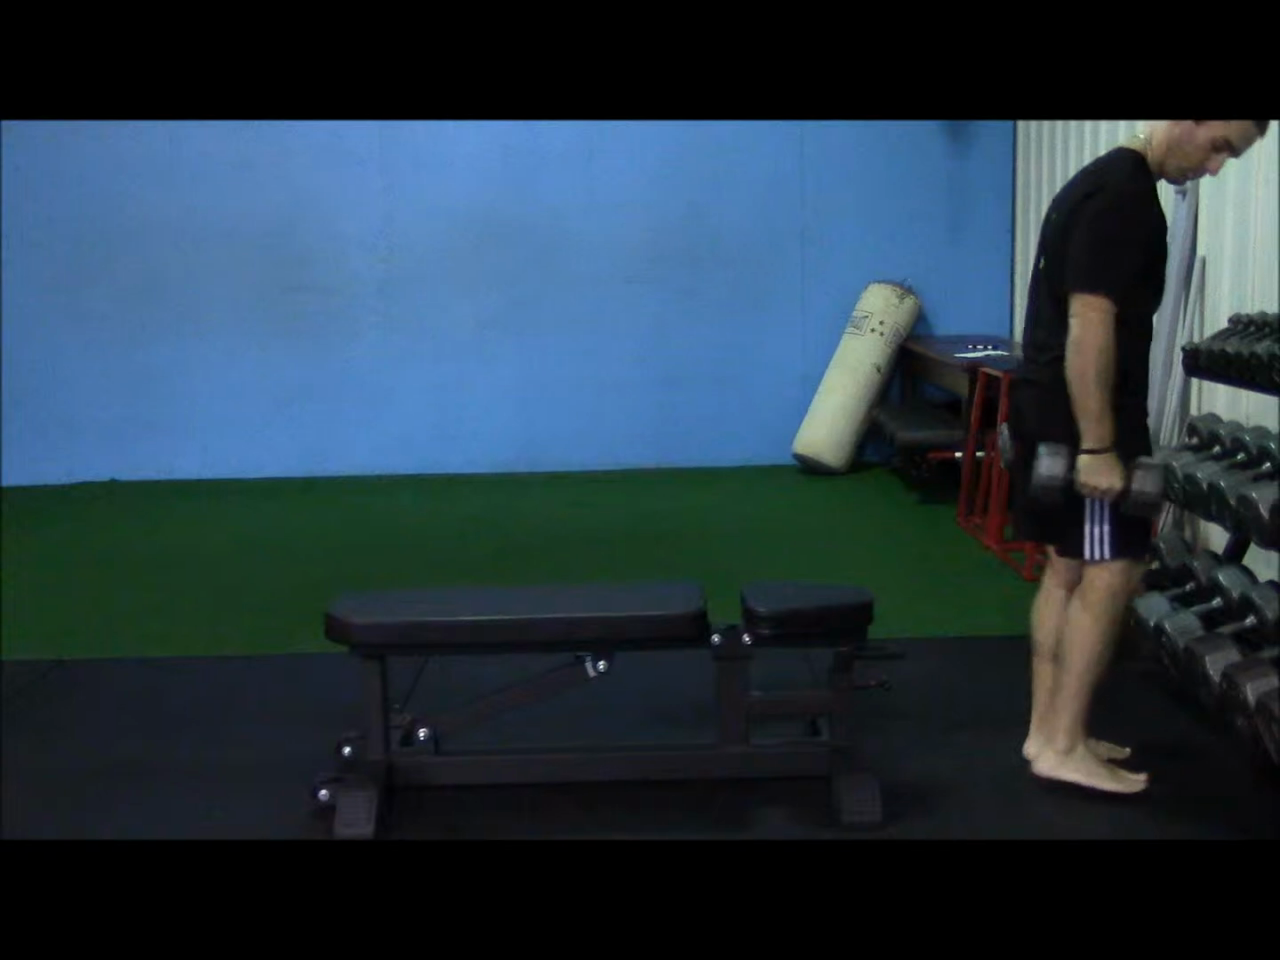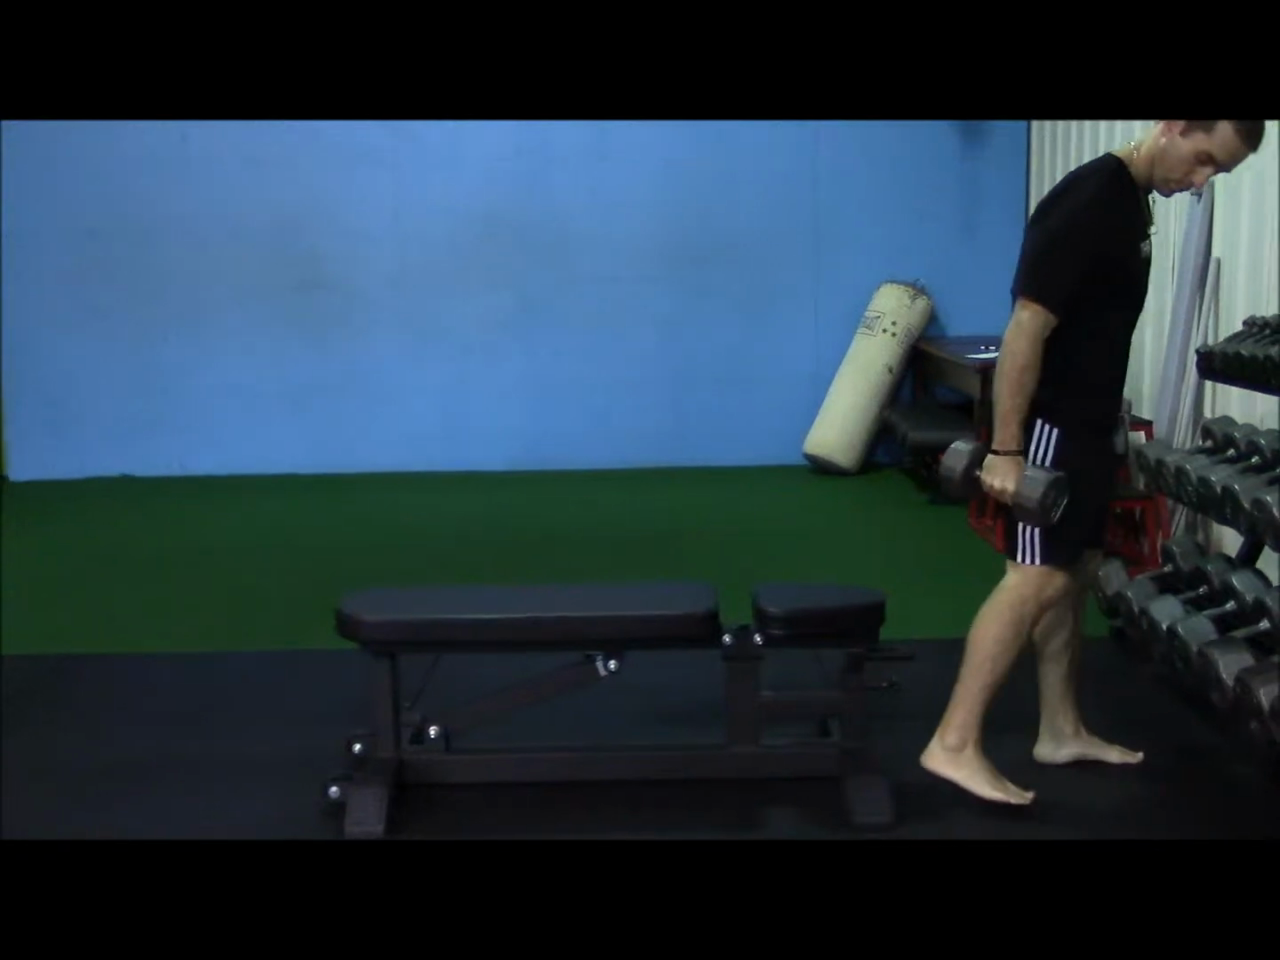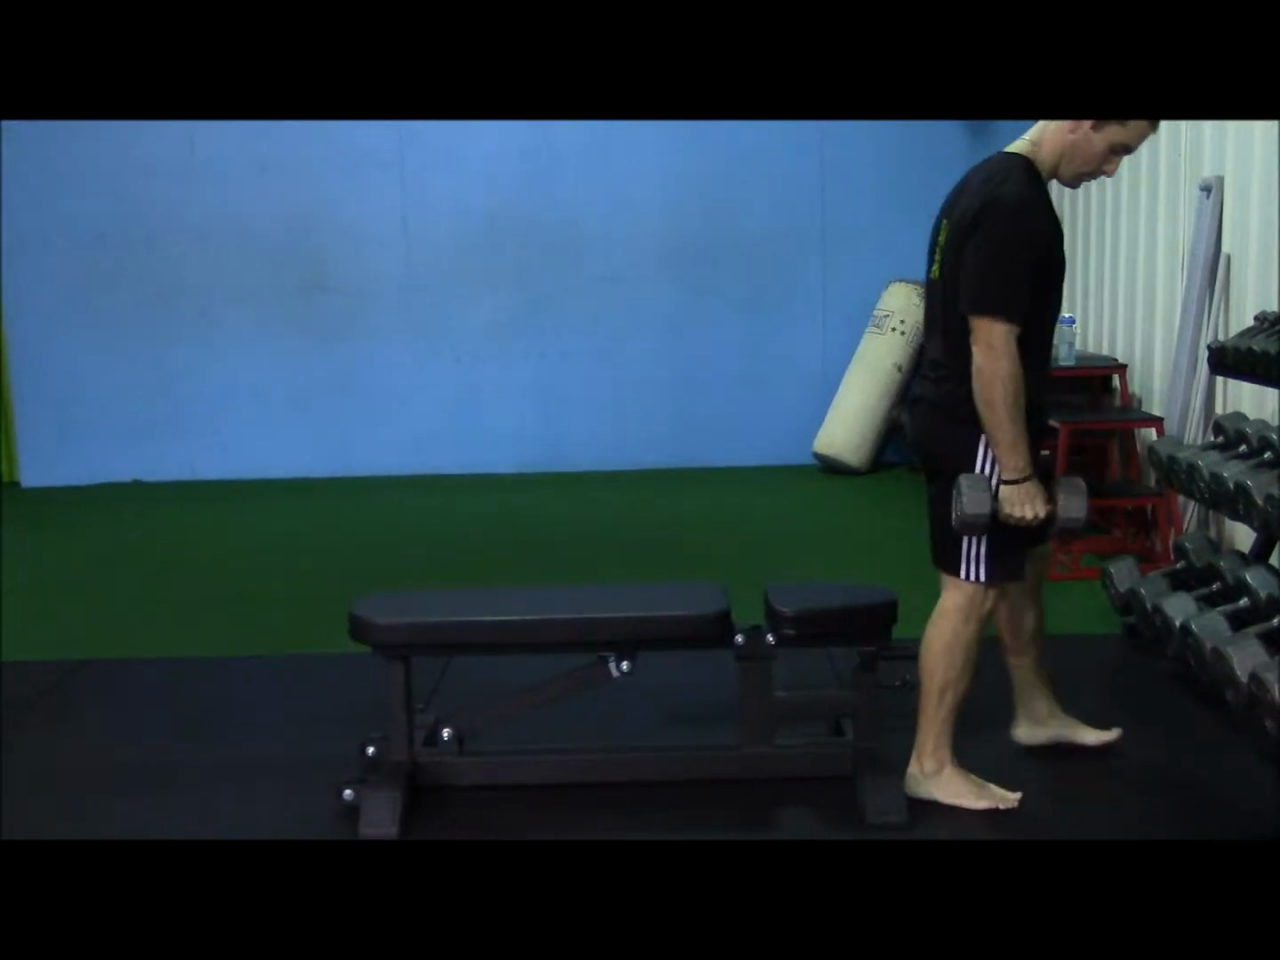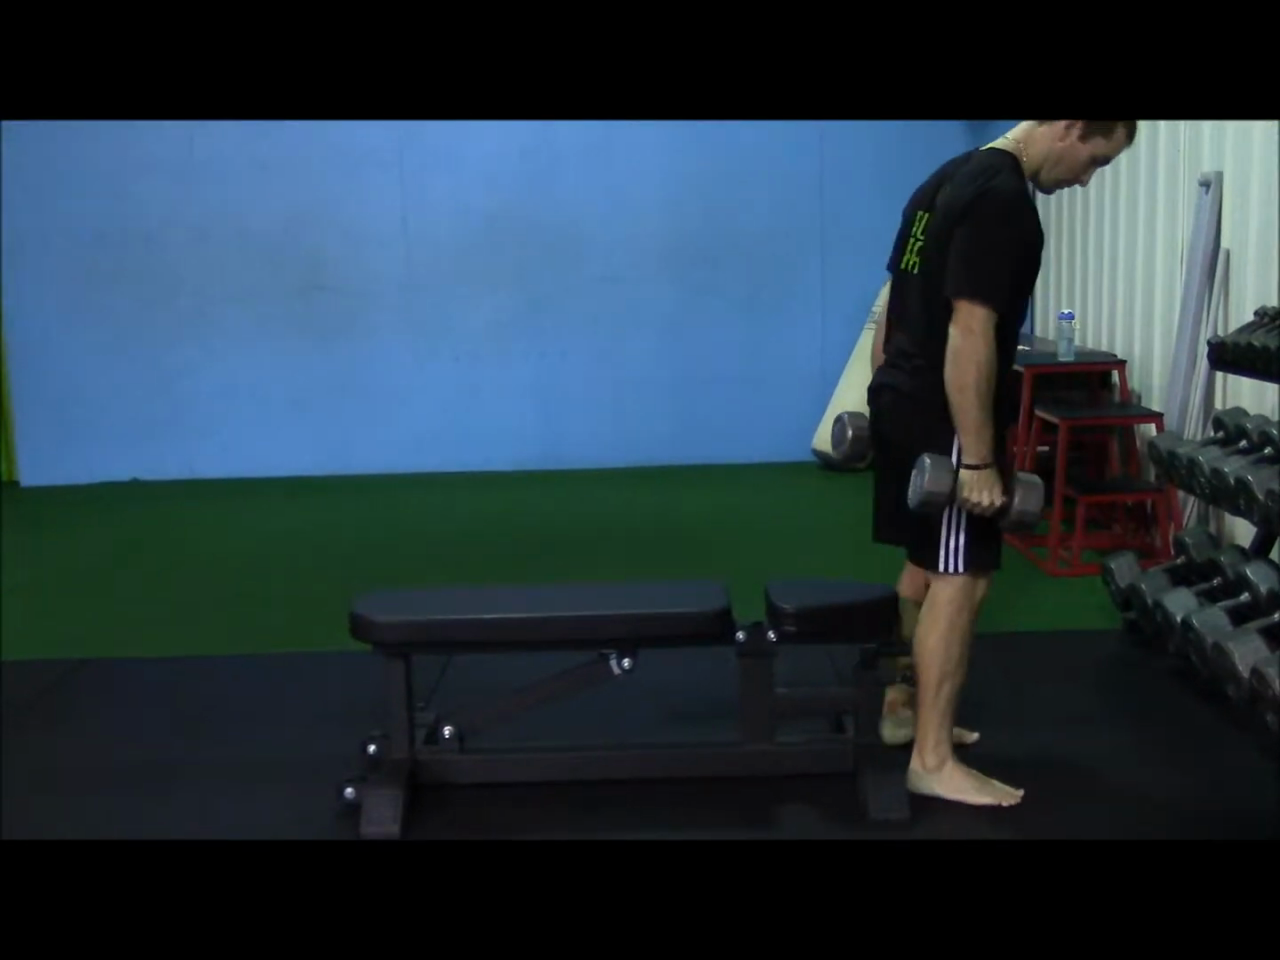
dt=0.5s
person 1, frame 1
left shoulder: (1099, 181)
right shoulder: (1125, 195)
right elbow: (1090, 325)
right wrist: (1100, 448)
left hip: (1043, 401)
right hip: (1076, 412)
left knee: (1066, 567)
right knee: (1113, 571)
left ankle: (1046, 726)
right ankle: (1063, 744)
person 1, frame 2
left shoulder: (1132, 201)
right shoulder: (1089, 201)
right elbow: (1027, 329)
right wrist: (1005, 449)
left hip: (1085, 422)
right hip: (1049, 424)
left knee: (1073, 574)
right knee: (1037, 578)
left ankle: (1060, 729)
right ankle: (952, 743)
person 1, frame 3
left shoulder: (997, 183)
right shoulder: (1014, 206)
right elbow: (992, 350)
right wrist: (1017, 473)
left hip: (976, 421)
right hip: (975, 431)
left knee: (1024, 566)
right knee: (974, 589)
left ankle: (1037, 711)
right ankle: (930, 764)
person 1, frame 4
left shoulder: (956, 177)
right shoulder: (1004, 200)
left elbow: (901, 300)
right elbow: (970, 335)
left wrist: (888, 380)
right wrist: (977, 460)
left hip: (901, 400)
right hip: (937, 416)
left knee: (924, 570)
right knee: (960, 581)
left ankle: (901, 706)
right ankle: (933, 761)
